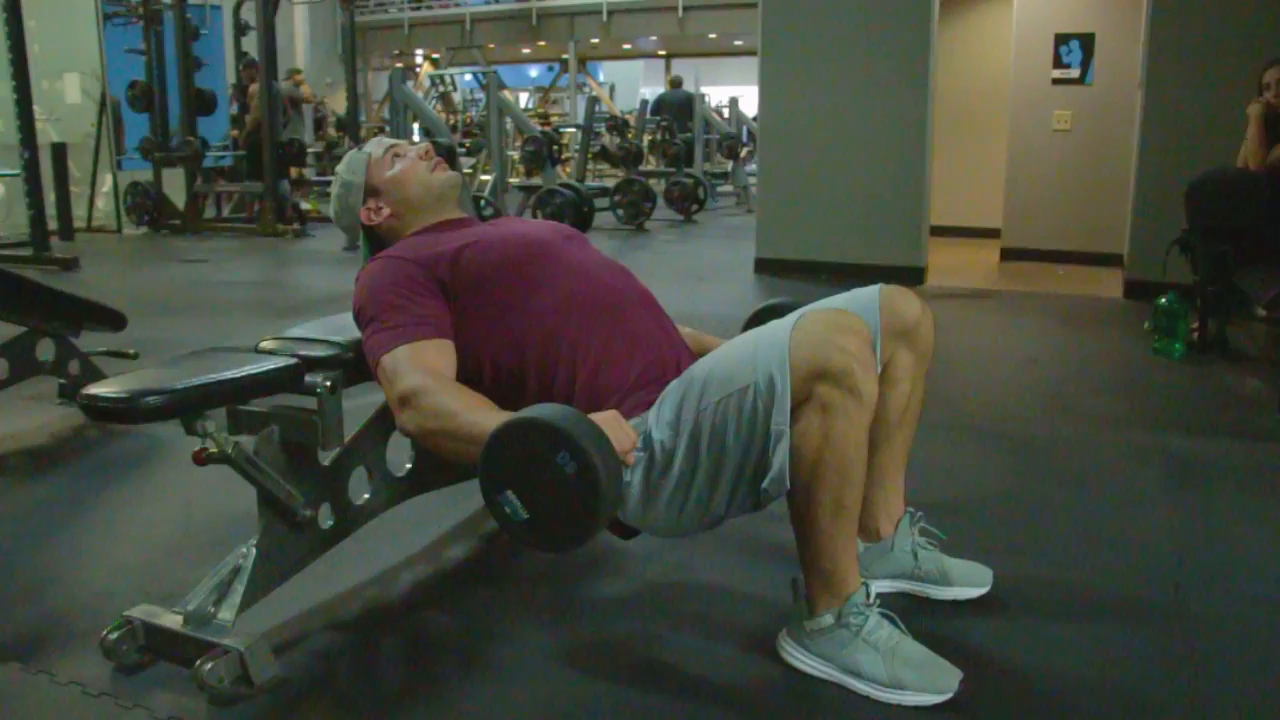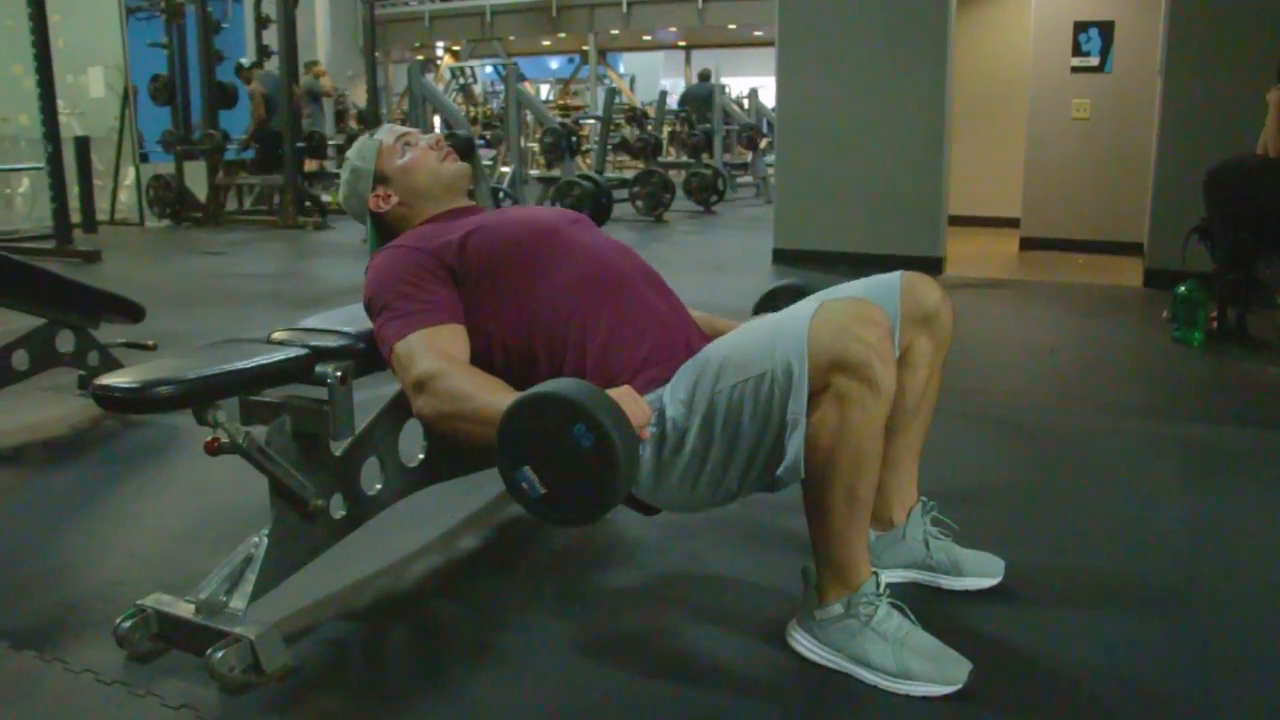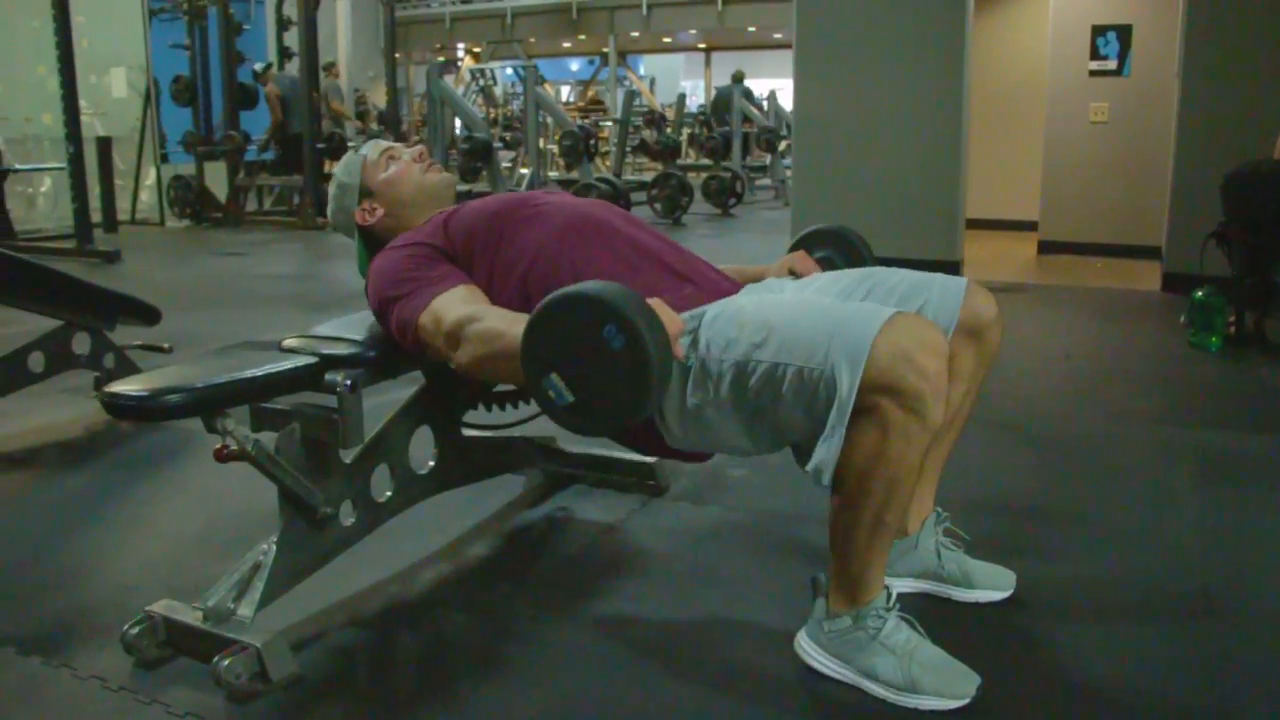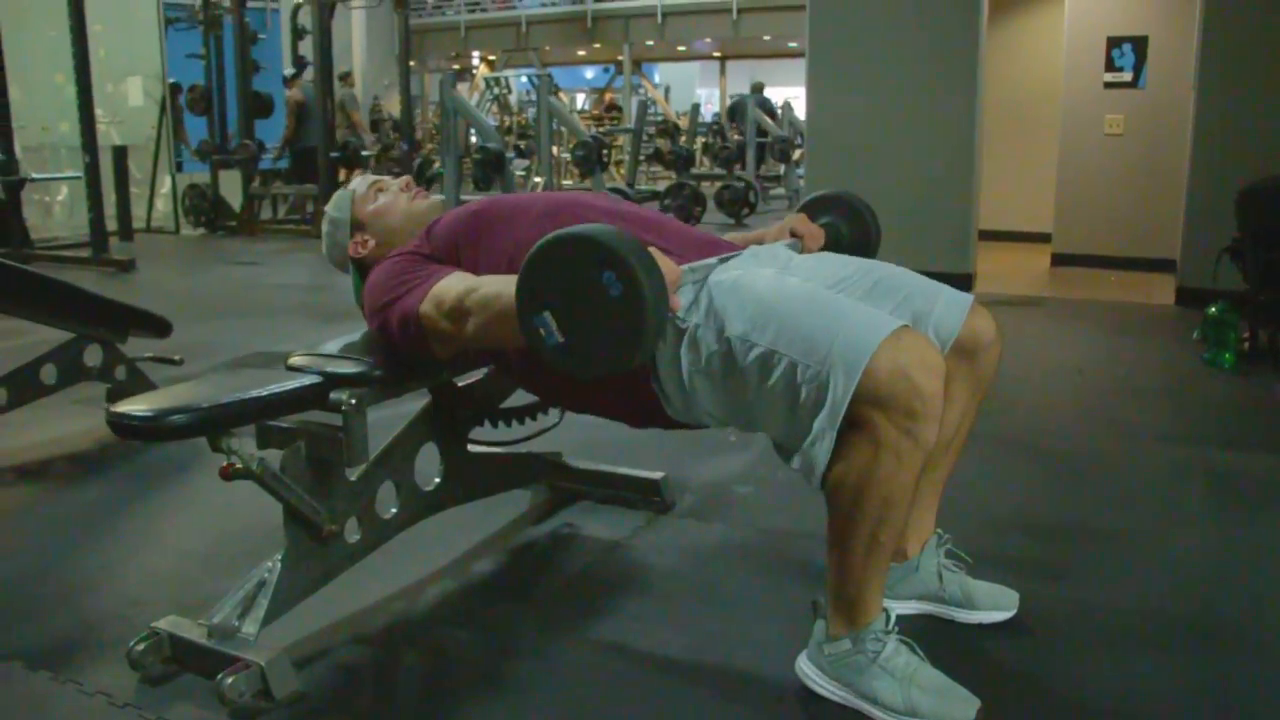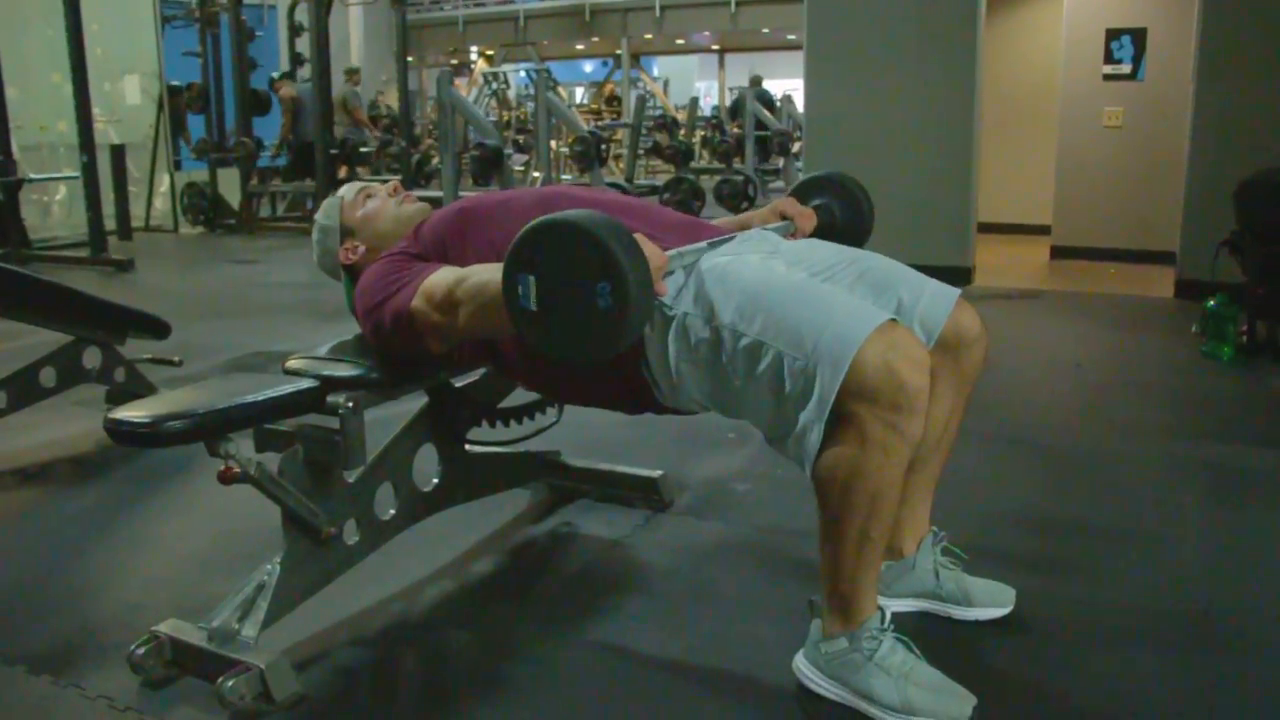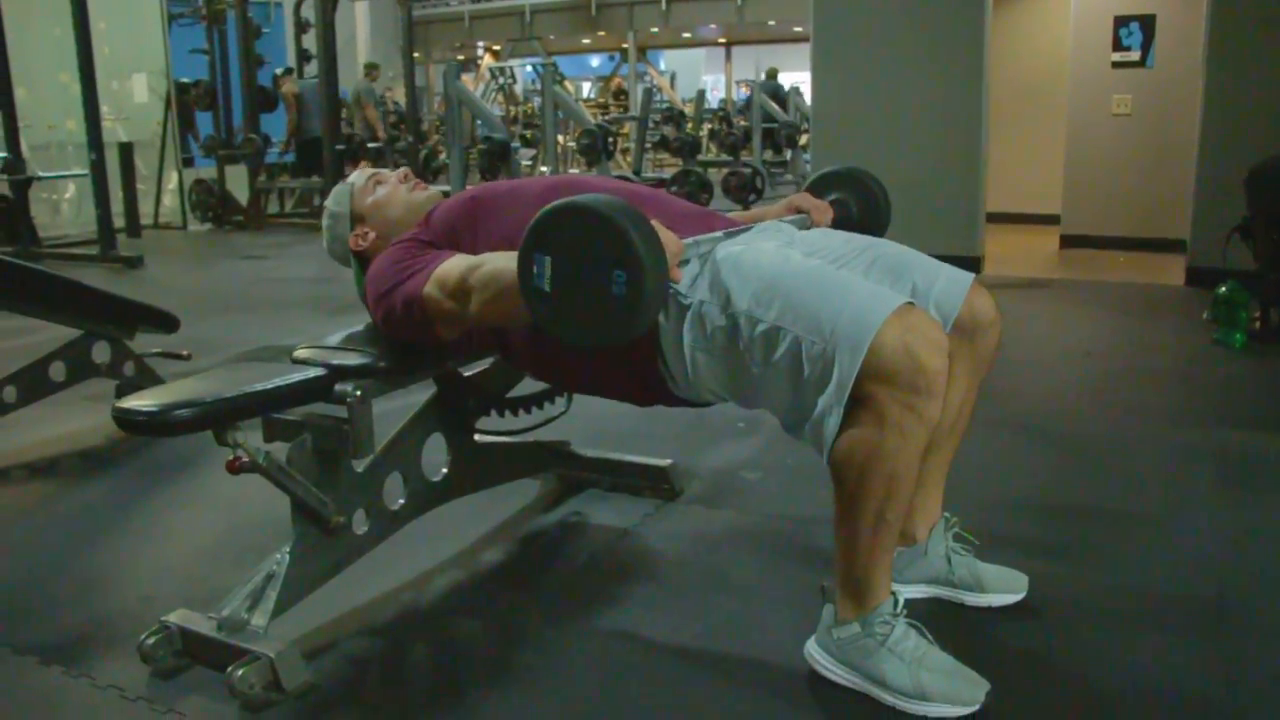
dt=0.4s
person 1, frame 1
left shoulder: (508, 233)
right shoulder: (400, 271)
right elbow: (418, 398)
left wrist: (738, 350)
left hip: (696, 392)
right hip: (650, 442)
left knee: (899, 315)
right knee: (836, 346)
left ankle: (882, 540)
right ankle: (833, 621)
person 1, frame 2
left shoulder: (509, 224)
right shoulder: (409, 262)
right elbow: (435, 386)
left wrist: (740, 332)
left hip: (707, 368)
right hip: (663, 417)
left knee: (920, 302)
right knee: (856, 339)
left ankle: (894, 529)
right ankle: (841, 608)
person 1, frame 3
left shoulder: (500, 221)
right shoulder: (404, 261)
right elbow: (467, 335)
left wrist: (765, 271)
left hip: (732, 301)
right hip: (684, 352)
left knee: (969, 315)
right knee: (910, 362)
left ankle: (909, 539)
right ankle: (849, 619)
person 1, frame 4
left shoulder: (477, 232)
right shoulder: (399, 280)
right elbow: (468, 311)
left wrist: (759, 235)
right hip: (683, 312)
left knee: (969, 337)
right knee: (904, 380)
left ankle: (908, 561)
right ankle: (850, 641)
person 1, frame 5
left shoulder: (462, 232)
right shoulder: (389, 281)
right elbow: (458, 303)
left wrist: (750, 216)
right hip: (668, 295)
left knee: (955, 334)
right knee: (890, 378)
left ankle: (903, 558)
right ankle: (845, 640)
person 1, frame 6
left shoulder: (485, 217)
right shoulder: (400, 267)
right elbow: (472, 289)
left wrist: (764, 211)
right hip: (683, 291)
left knee: (969, 316)
right knee: (908, 359)
left ankle: (915, 544)
right ankle: (858, 625)
